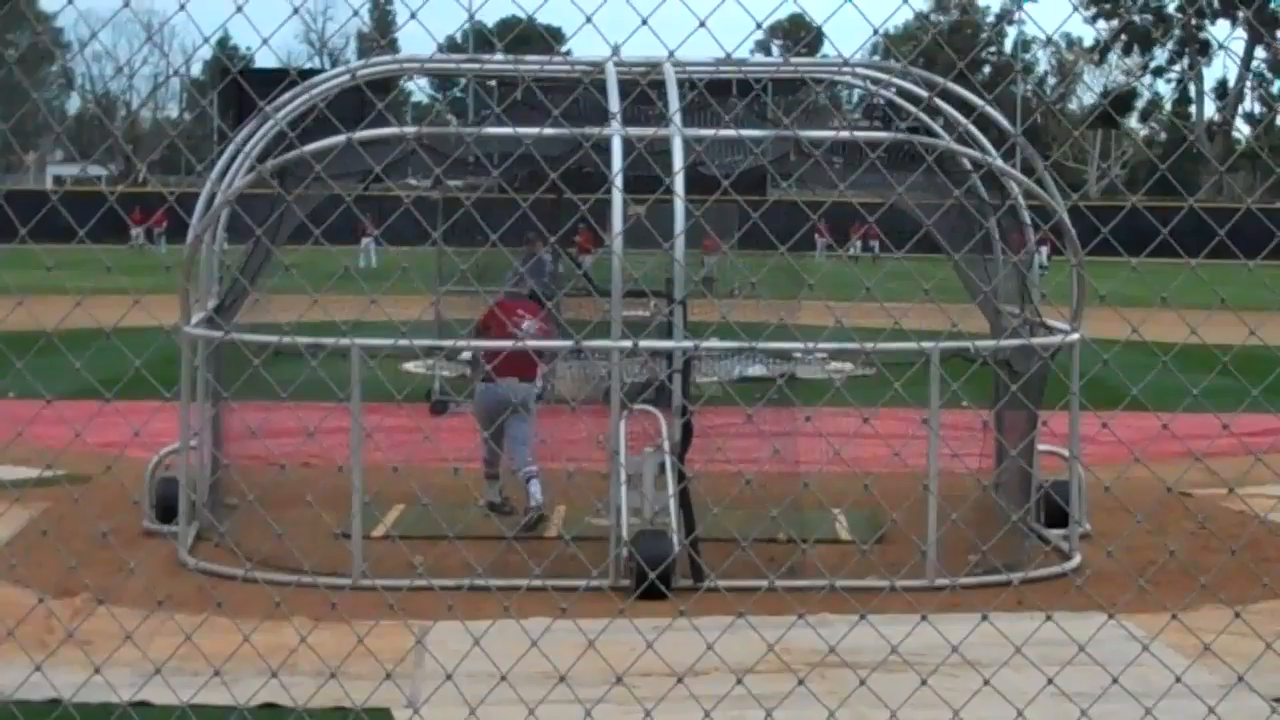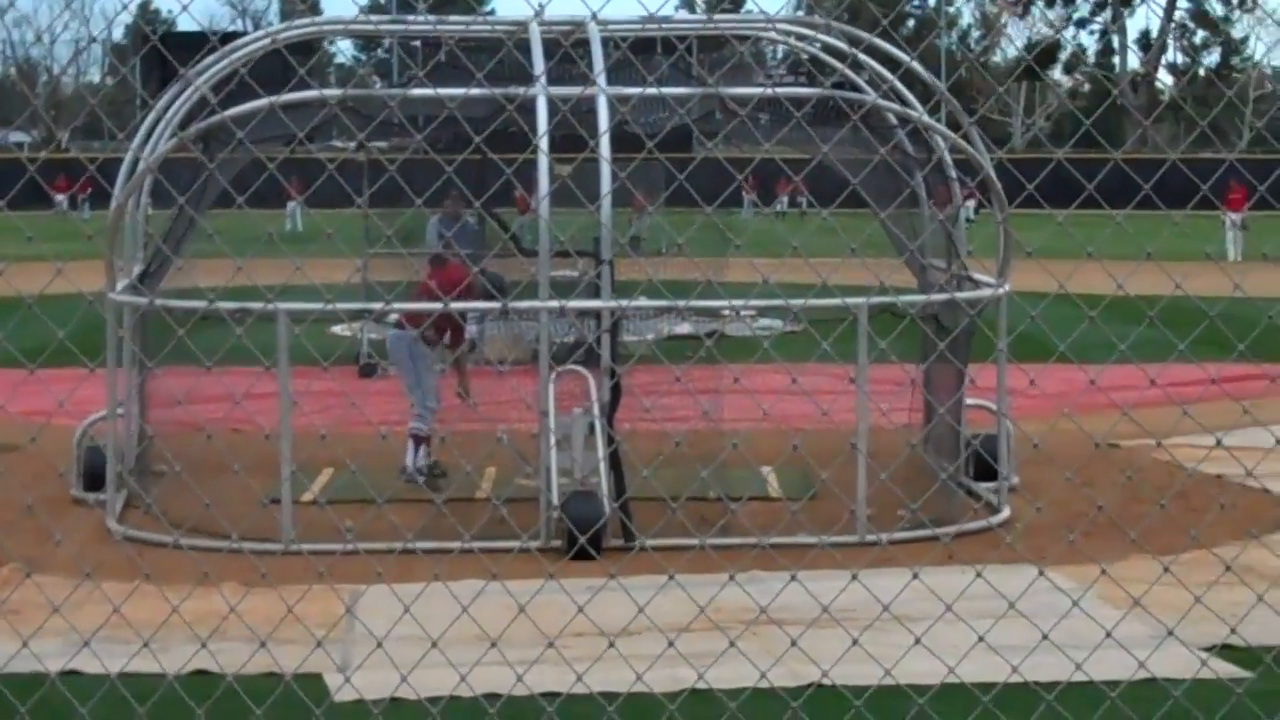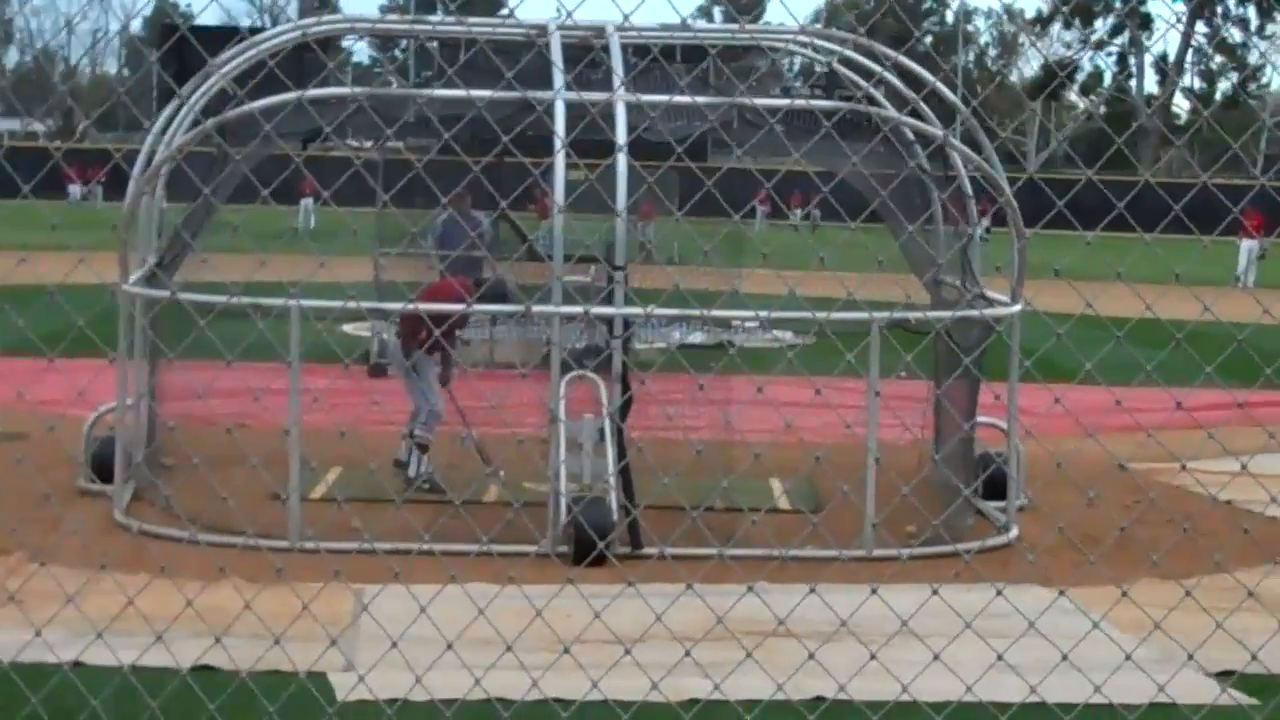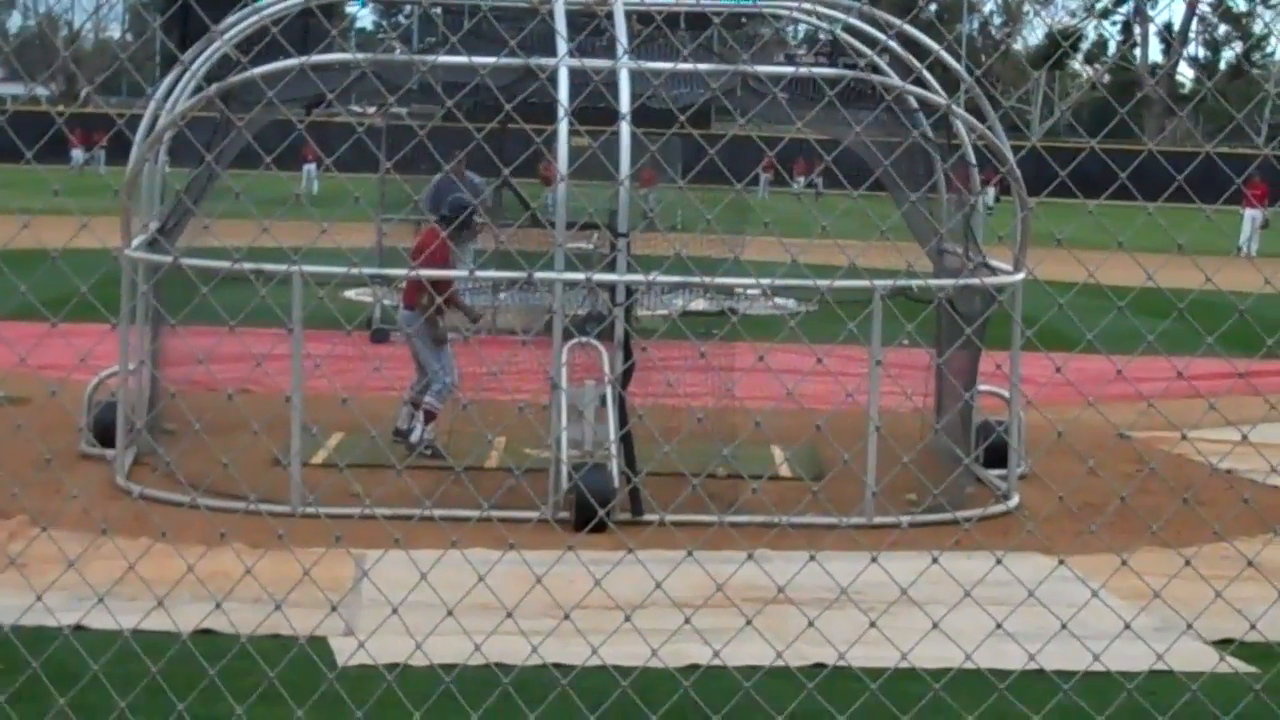
dt=0.7s
person 1, frame 1
left shoulder: (503, 306)
right shoulder: (544, 323)
left elbow: (480, 334)
left wrist: (478, 365)
left hip: (493, 386)
right hip: (525, 388)
left knee: (492, 445)
right knee: (522, 452)
left ankle: (494, 498)
right ankle: (535, 502)
person 1, frame 2
left shoulder: (462, 299)
right shoulder: (458, 276)
left elbow: (456, 343)
right elbow: (425, 290)
left wrist: (462, 381)
right wrist: (430, 331)
left hip: (418, 341)
right hip: (407, 337)
left knee: (430, 402)
right knee: (424, 404)
left ankle: (424, 461)
right ankle: (411, 466)
person 1, frame 3
left shoulder: (465, 295)
right shoulder: (450, 291)
left elbow: (452, 334)
right elbow: (409, 316)
left wrist: (447, 368)
right wrist: (409, 355)
left hip: (426, 349)
right hip: (410, 349)
left knee: (425, 406)
right knee: (432, 409)
left ankle: (406, 457)
right ankle: (417, 474)
person 1, frame 4
left shoulder: (440, 240)
right shoulder: (435, 243)
left elbow: (444, 286)
right elbow: (422, 288)
left wrist: (468, 310)
right wrist: (435, 327)
left hip: (416, 316)
right hip: (421, 318)
left knee: (428, 375)
right knee: (446, 379)
left ankle: (404, 427)
right ankle: (419, 438)
